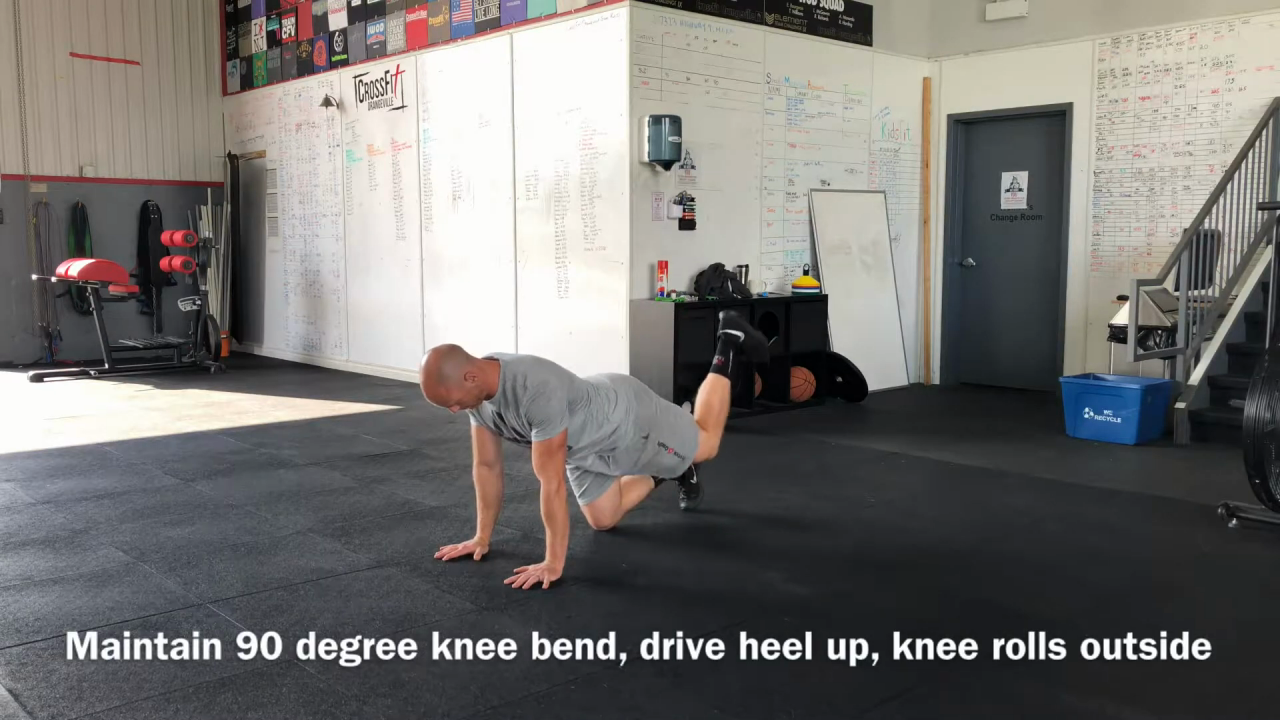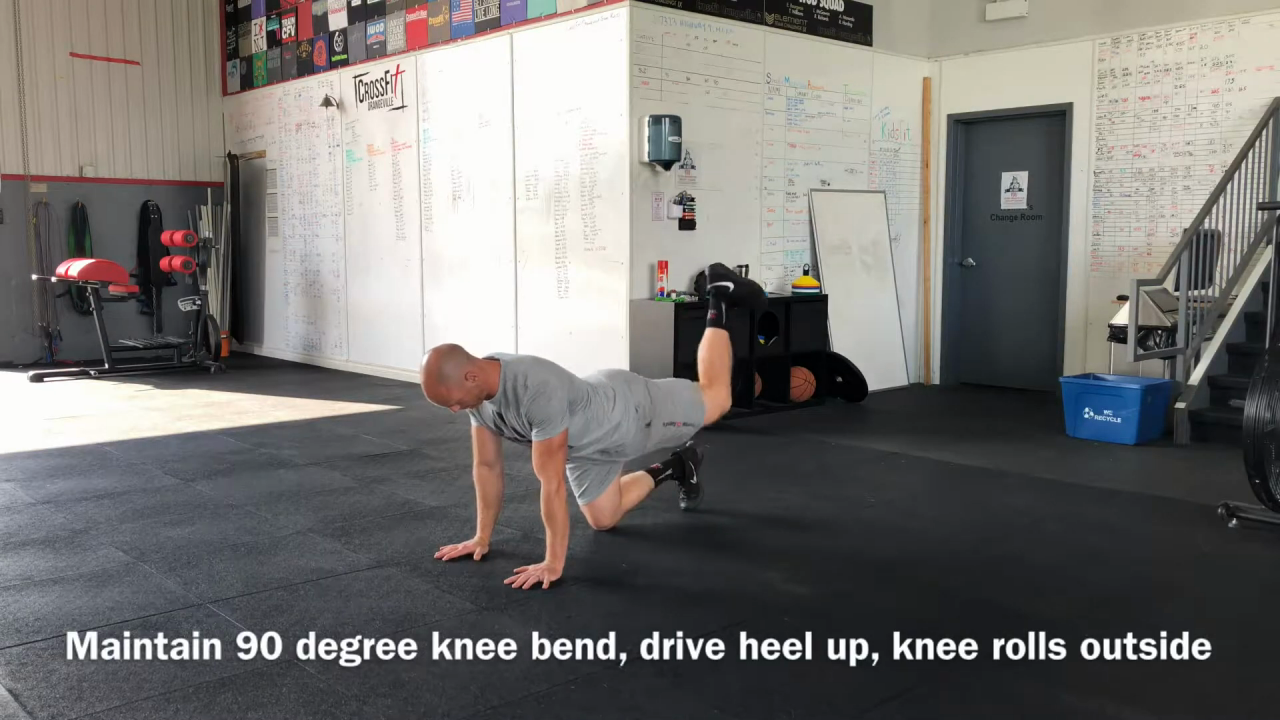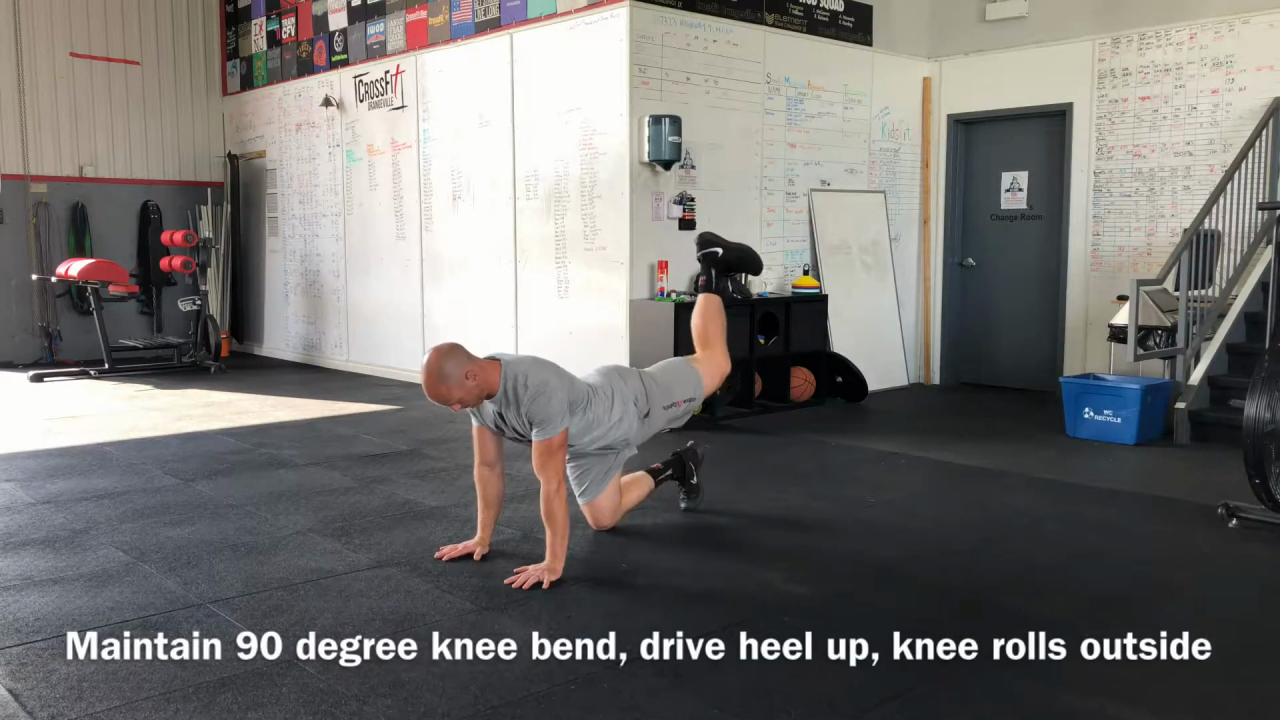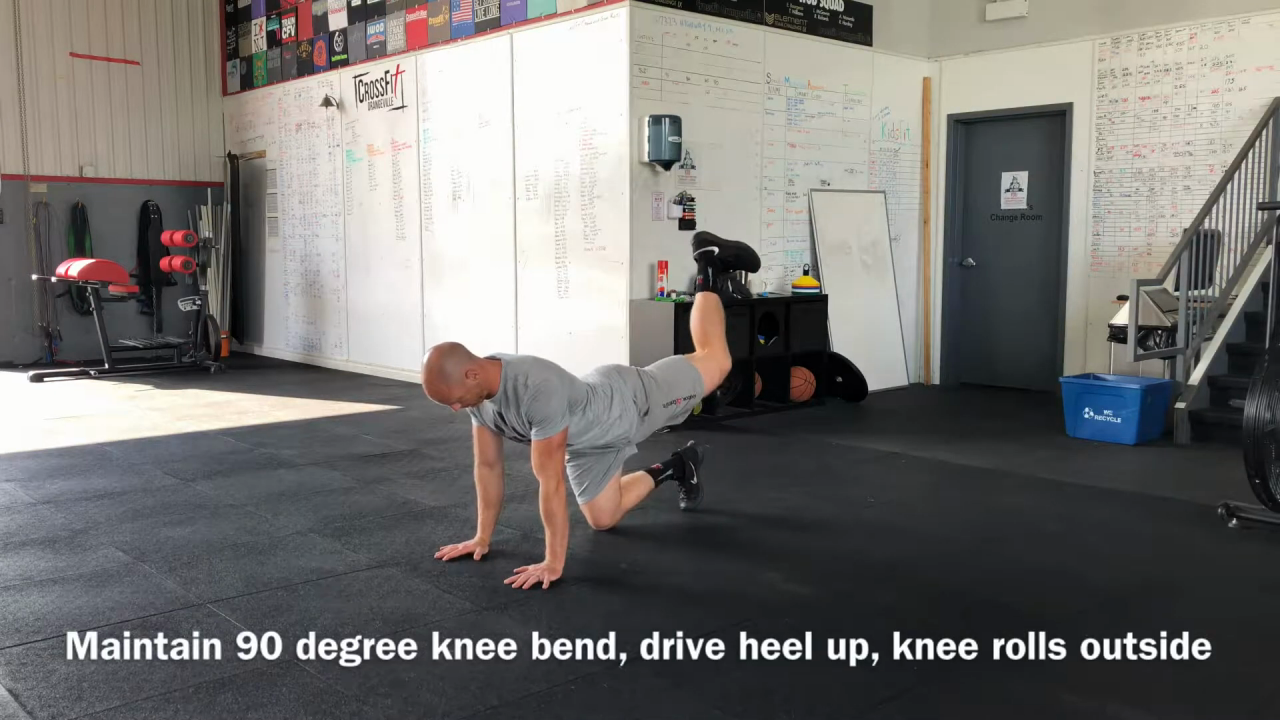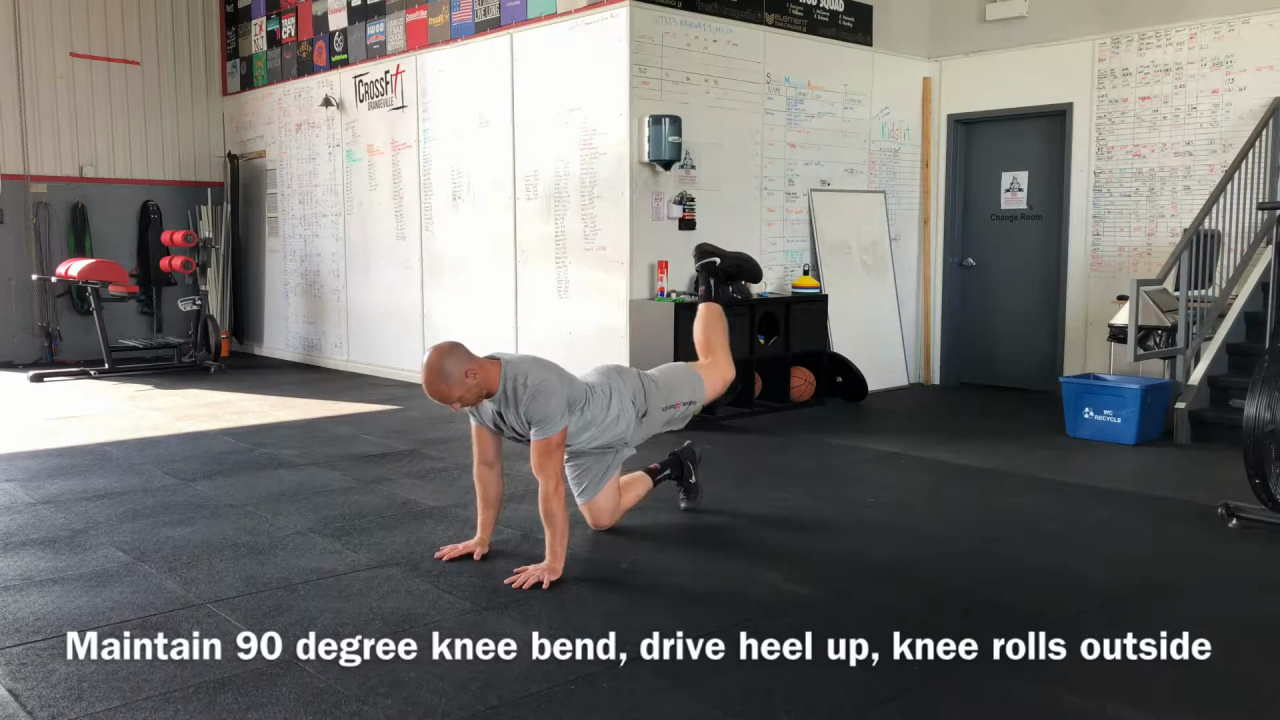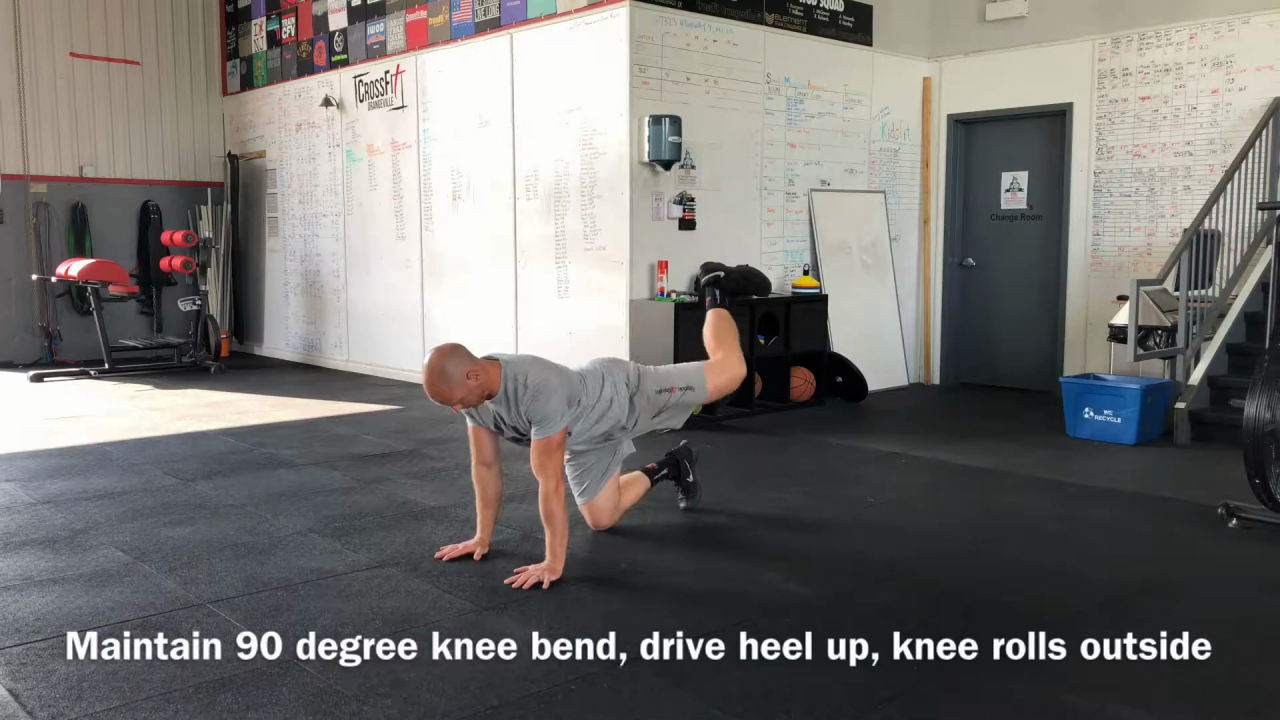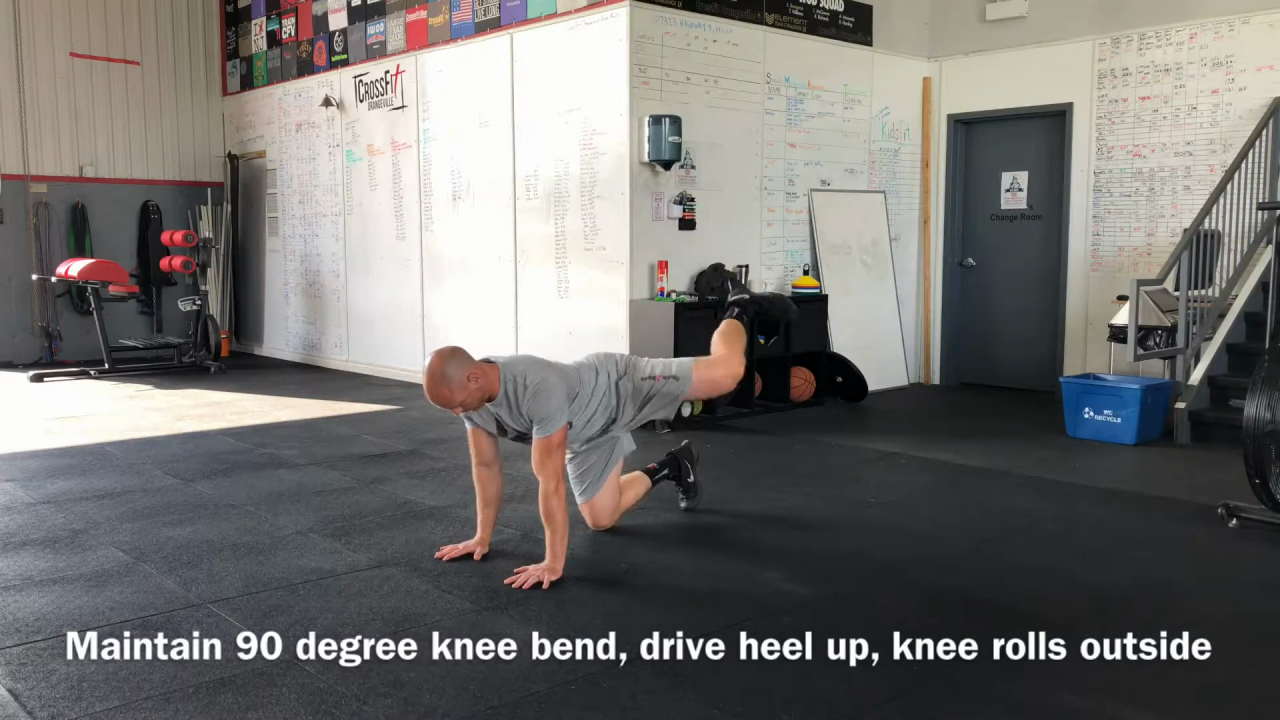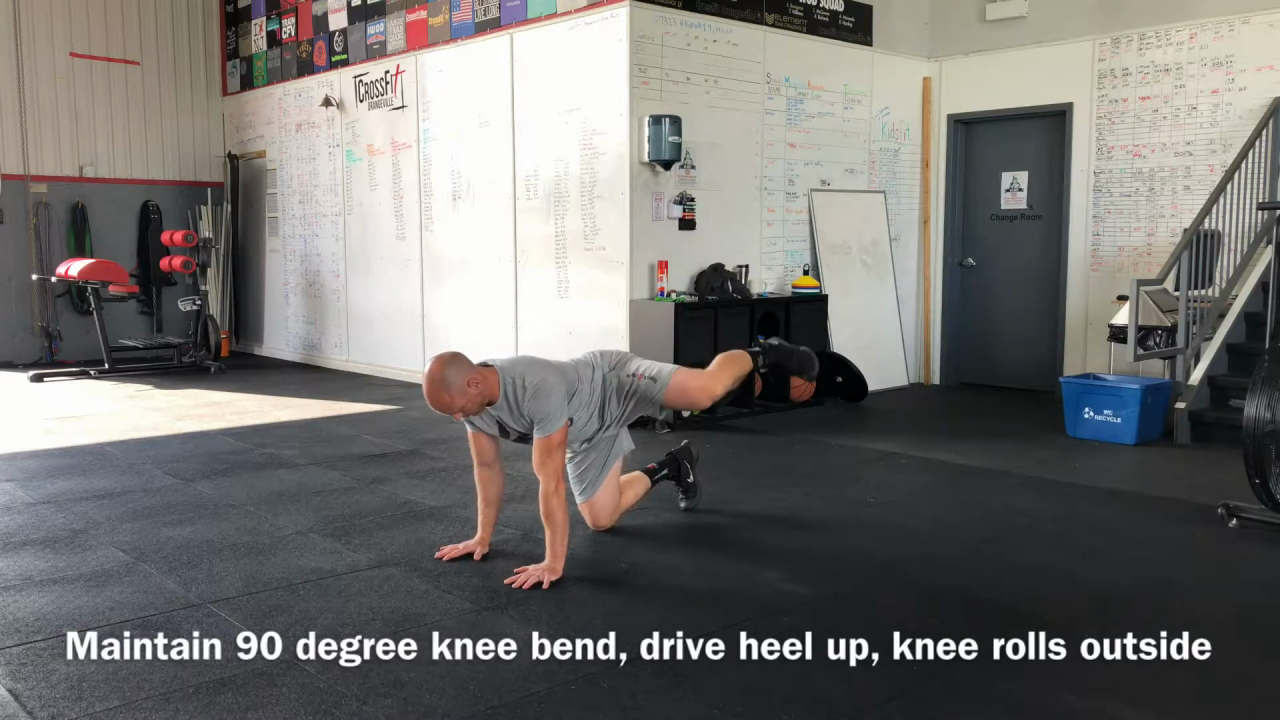
dt=0.2s
person 1, frame 1
left shoulder: (536, 391)
right shoulder: (476, 391)
left elbow: (552, 483)
right elbow: (487, 468)
left wrist: (553, 563)
right wrist: (482, 539)
left hip: (624, 417)
left knee: (706, 441)
right knee: (604, 519)
left ankle: (728, 343)
right ankle: (668, 473)
person 1, frame 2
left shoulder: (537, 392)
right shoulder: (476, 391)
left elbow: (552, 482)
right elbow: (487, 467)
left wrist: (553, 564)
right wrist: (482, 539)
left hip: (627, 412)
left knee: (717, 398)
right knee: (604, 520)
left ankle: (721, 298)
right ankle: (674, 468)
person 1, frame 3
left shoulder: (538, 390)
right shoulder: (476, 389)
left elbow: (552, 481)
right elbow: (488, 466)
left wrist: (554, 562)
right wrist: (482, 538)
left hip: (628, 404)
left knee: (715, 365)
right knee: (603, 520)
left ankle: (712, 271)
right ankle: (673, 468)
person 1, frame 4
left shoulder: (538, 389)
right shoulder: (477, 391)
left elbow: (552, 481)
right elbow: (488, 466)
left wrist: (554, 562)
right wrist: (483, 537)
left hip: (626, 404)
left knee: (715, 364)
right knee: (604, 519)
left ankle: (709, 268)
right ankle: (673, 468)
person 1, frame 5
left shoulder: (537, 390)
right shoulder: (475, 391)
left elbow: (550, 481)
right elbow: (487, 465)
left wrist: (554, 562)
right wrist: (483, 537)
left hip: (626, 405)
left knee: (719, 373)
right knee: (602, 519)
left ankle: (711, 280)
right ankle: (671, 468)
person 1, frame 6
left shoulder: (537, 390)
right shoulder: (473, 391)
left elbow: (550, 480)
right elbow: (485, 465)
left wrist: (554, 561)
right wrist: (483, 536)
left hip: (624, 395)
left knee: (730, 373)
right knee: (602, 520)
left ankle: (716, 292)
right ankle: (667, 467)
person 1, frame 7
left shoulder: (538, 389)
right shoulder: (471, 395)
left elbow: (551, 481)
right elbow: (486, 467)
left wrist: (554, 561)
right wrist: (482, 536)
left hip: (618, 384)
left knee: (726, 375)
right knee: (602, 519)
left ankle: (740, 312)
right ankle: (670, 467)
person 1, frame 8
left shoulder: (537, 389)
right shoulder: (472, 399)
left elbow: (551, 480)
right elbow: (487, 468)
left wrist: (554, 562)
right wrist: (483, 536)
left hip: (613, 380)
right hip: (586, 431)
left knee: (704, 392)
right knee: (601, 519)
left ankle: (762, 356)
right ankle: (671, 465)
